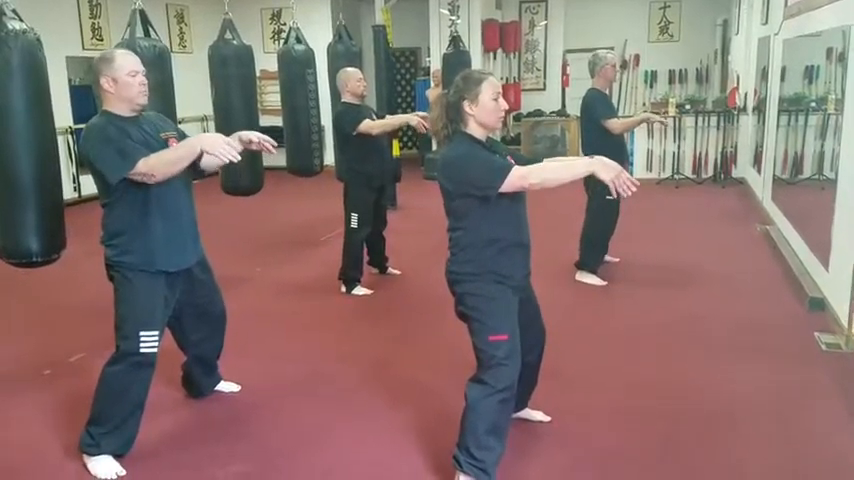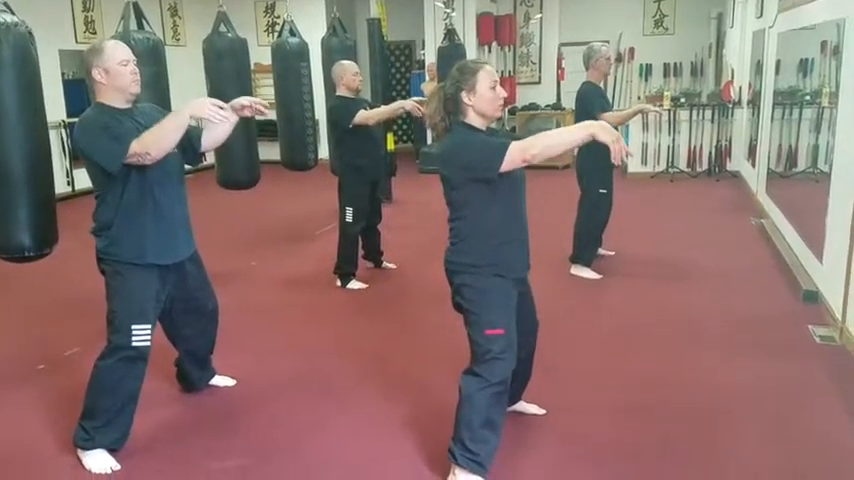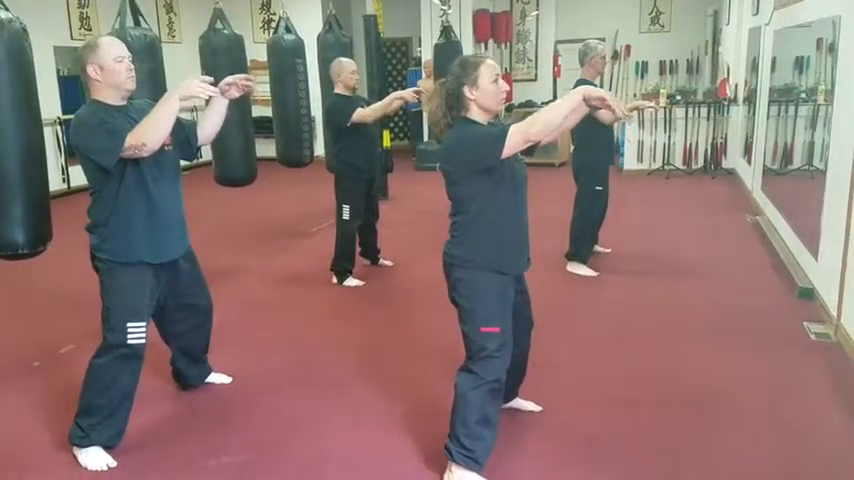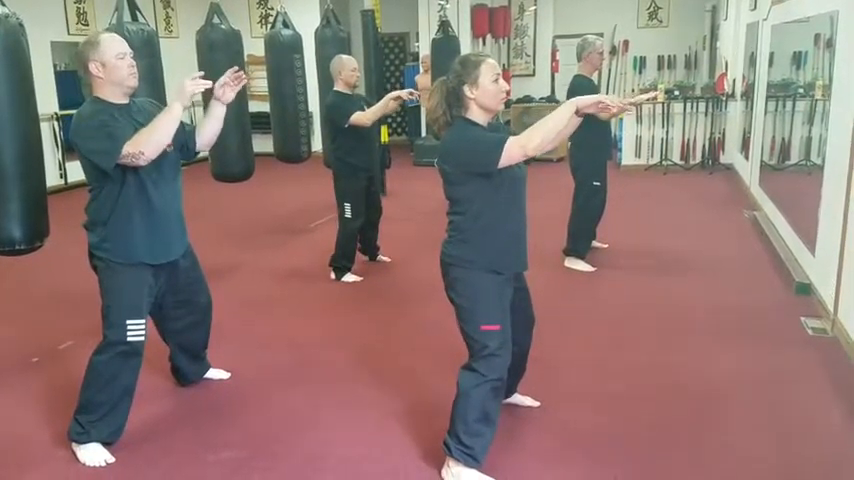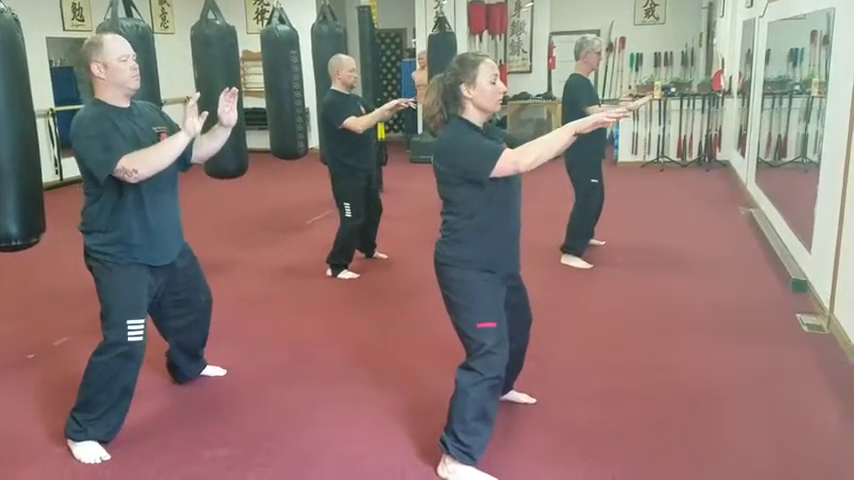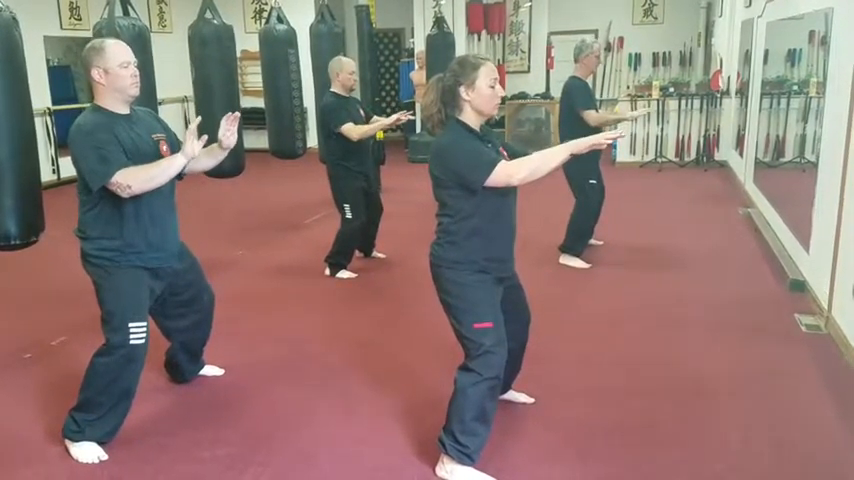
dt=0.4s
person 1, frame 1
left shoulder: (158, 121)
right shoulder: (100, 133)
left elbow: (201, 162)
right elbow: (148, 171)
left wrist: (235, 141)
right wrist: (200, 139)
left hip: (185, 251)
right hip: (139, 262)
left knee: (208, 318)
right knee: (136, 353)
left ankle: (203, 379)
person 1, frame 2
left shoulder: (151, 112)
right shoulder: (93, 125)
left elbow: (200, 144)
right elbow: (144, 152)
left wrist: (231, 113)
right wrist: (188, 110)
left hip: (177, 245)
right hip: (131, 256)
left knee: (200, 313)
right knee: (129, 346)
left ankle: (197, 373)
right ankle: (93, 440)
person 1, frame 3
left shoulder: (146, 108)
right shoulder: (89, 122)
left elbow: (197, 138)
right elbow: (141, 144)
left wrist: (220, 99)
right wrist: (177, 94)
left hip: (172, 244)
right hip: (125, 255)
left knee: (194, 311)
right knee: (124, 344)
left ankle: (193, 372)
right ankle: (88, 438)
person 1, frame 4
left shoulder: (148, 108)
right shoulder: (90, 120)
left elbow: (196, 144)
right elbow: (139, 152)
left wrist: (219, 103)
right wrist: (179, 102)
left hip: (171, 243)
right hip: (124, 254)
left knee: (194, 309)
right knee: (123, 342)
left ankle: (191, 368)
right ankle: (87, 433)
person 1, frame 5
left shoulder: (150, 113)
right shoulder: (90, 123)
left elbow: (192, 156)
right elbow: (132, 169)
left wrist: (224, 126)
right wrist: (184, 132)
left hip: (168, 245)
right hip: (120, 254)
left knee: (195, 305)
right knee: (124, 342)
left ankle: (188, 366)
right ankle: (84, 431)
person 1, frame 6
left shoulder: (148, 119)
right shoulder: (89, 130)
left elbow: (187, 166)
right elbow: (125, 183)
left wrist: (221, 147)
right wrist: (182, 155)
left hip: (166, 247)
right hip: (118, 258)
left knee: (198, 304)
right knee: (127, 344)
left ankle: (186, 365)
right ankle: (82, 431)
person 2, frame 1
left shoulder: (491, 149)
right shoulder: (459, 158)
left elbow: (541, 164)
right elbow: (527, 178)
left wrist: (595, 161)
right wrist: (593, 165)
left hip: (509, 271)
right hip: (481, 278)
left knee: (531, 340)
right knee: (500, 365)
left ankle: (513, 406)
person 2, frame 2
left shoulder: (489, 139)
right shoulder: (460, 147)
left elbow: (528, 149)
right elbow: (529, 152)
left wrist: (590, 131)
right wrist: (591, 128)
left hip: (506, 264)
right hip: (480, 271)
left knee: (523, 334)
right knee: (493, 359)
left ankle: (508, 398)
person 2, frame 3
left shoulder: (490, 133)
right shoulder: (463, 140)
left elbow: (546, 133)
right elbow: (531, 132)
left wrist: (586, 102)
right wrist: (581, 92)
left hip: (503, 262)
right hip: (477, 267)
left knee: (518, 333)
right knee: (488, 355)
left ankle: (504, 395)
person 2, frame 4
left shoulder: (491, 133)
right shoulder: (460, 141)
left elbow: (542, 144)
right elbow: (527, 146)
left wrist: (580, 112)
right wrist: (574, 103)
left hip: (502, 262)
right hip: (474, 267)
left knee: (519, 329)
right knee: (490, 353)
left ankle: (502, 391)
person 2, frame 5
left shoulder: (488, 133)
right shoulder: (455, 142)
left elbow: (525, 152)
right elbow: (520, 161)
left wrist: (581, 127)
right wrist: (576, 126)
left hip: (497, 261)
right hip: (467, 266)
left knee: (516, 326)
right knee: (487, 351)
left ankle: (498, 389)
person 2, frame 6
left shoulder: (484, 137)
right shoulder: (452, 145)
left elbow: (523, 160)
right elbow: (513, 174)
left wrist: (578, 146)
right wrist: (574, 146)
left hip: (493, 261)
right hip: (463, 268)
left knee: (516, 324)
right knee: (486, 351)
left ankle: (497, 387)
person 3, frame 1
left shoulder: (601, 97)
right shoulder: (593, 98)
right elbow: (615, 127)
left wrist: (637, 126)
right wrist: (645, 117)
left knee: (609, 212)
right knee: (598, 214)
left ankle: (598, 253)
right ankle: (585, 268)
person 3, frame 2
left shoulder: (595, 90)
right shoulder: (588, 92)
left elbow: (608, 120)
right elbow: (610, 120)
left wrist: (635, 111)
right wrist: (639, 108)
left hip: (600, 159)
right hip: (592, 160)
left knee: (601, 206)
right knee: (591, 207)
left ankle: (592, 246)
right ankle: (579, 262)
person 3, frame 3
left shoulder: (589, 87)
right shoulder: (583, 89)
left elbow: (604, 117)
right elbow: (607, 117)
left wrist: (628, 108)
right wrist: (634, 105)
left hip: (596, 157)
right hip: (588, 159)
left knee: (597, 203)
right knee: (587, 204)
left ankle: (589, 243)
right ankle: (575, 259)
person 3, frame 4
left shoulder: (587, 83)
right shoulder: (580, 84)
left elbow: (601, 111)
right elbow: (603, 113)
left wrist: (624, 104)
right wrist: (631, 102)
left hip: (593, 153)
right hip: (586, 154)
left knee: (595, 198)
right knee: (586, 200)
left ankle: (587, 239)
right ankle: (573, 255)
person 3, frame 5
left shoulder: (582, 82)
right shoulder: (576, 84)
left elbow: (595, 112)
right elbow: (596, 114)
left wrist: (618, 108)
right wrist: (628, 108)
left hip: (588, 153)
right hip: (580, 154)
left knee: (595, 196)
right knee: (586, 199)
left ankle: (585, 236)
right ankle: (570, 252)
person 3, frame 6
left shoulder: (581, 85)
right shoulder: (574, 86)
left elbow: (592, 118)
right elbow: (592, 119)
left wrist: (616, 118)
right wrist: (624, 117)
left hip: (586, 155)
right hip: (577, 156)
left knee: (596, 196)
right knee: (587, 200)
left ankle: (584, 236)
right ankle: (568, 252)
person 4, frame 1
left shoulder: (365, 109)
right shoulder: (344, 113)
left elbow: (387, 121)
right elbow: (374, 128)
left wrist: (412, 116)
right wrist: (407, 119)
left hip: (377, 178)
right hip: (359, 181)
left knee: (377, 224)
right knee: (357, 229)
left ankle: (379, 264)
right ankle: (349, 282)
person 4, frame 2
left shoulder: (361, 102)
right shoulder: (338, 107)
left elbow: (382, 112)
right elbow: (370, 118)
left wrist: (406, 104)
right wrist: (401, 104)
left hip: (371, 172)
right hip: (353, 175)
left knee: (372, 218)
right knee: (352, 223)
left ankle: (375, 257)
right ankle: (344, 275)
person 4, frame 3
left shoulder: (358, 100)
right shoulder: (336, 105)
left elbow: (386, 110)
right elbow: (368, 116)
left wrist: (403, 98)
right wrist: (395, 95)
left hip: (368, 170)
right hip: (350, 173)
left knee: (370, 216)
right knee: (349, 221)
left ankle: (371, 255)
right ankle: (341, 273)
person 4, frame 4
left shoulder: (358, 98)
right shoulder: (335, 103)
left elbow: (384, 111)
right elbow: (366, 120)
left wrist: (398, 98)
right wrist: (389, 97)
left hip: (368, 168)
right hip: (349, 171)
left knee: (373, 212)
right knee: (352, 219)
left ankle: (370, 251)
right ankle: (339, 269)
person 4, frame 5
left shoulder: (355, 99)
right shoulder: (331, 103)
left elbow: (378, 117)
right elbow: (358, 126)
left wrist: (394, 108)
right wrist: (385, 107)
left hip: (365, 167)
right hip: (346, 171)
left knee: (373, 209)
right knee: (353, 218)
left ankle: (368, 248)
right ankle: (336, 265)
person 4, frame 6
left shoulder: (353, 101)
right shoulder: (330, 105)
left elbow: (373, 122)
right elbow: (354, 133)
left wrist: (392, 120)
right wrist: (386, 122)
left hip: (364, 168)
right hip: (344, 172)
left knee: (374, 209)
right knee: (354, 219)
left ankle: (366, 248)
right ankle: (335, 265)
